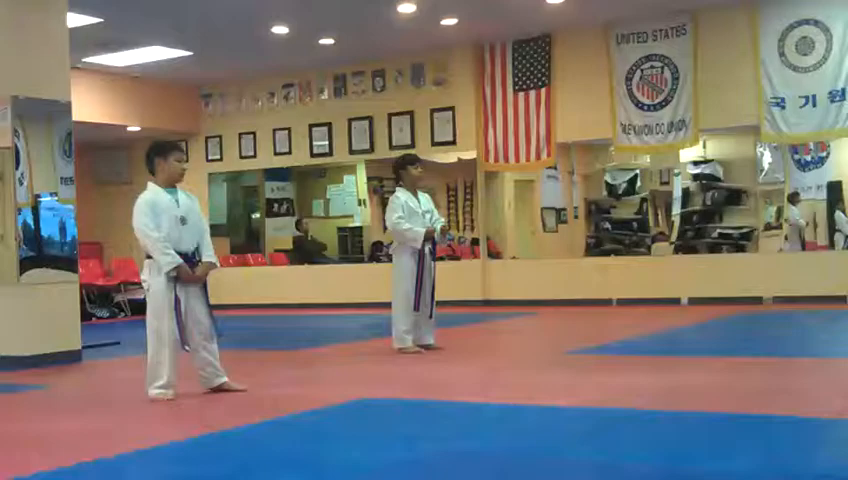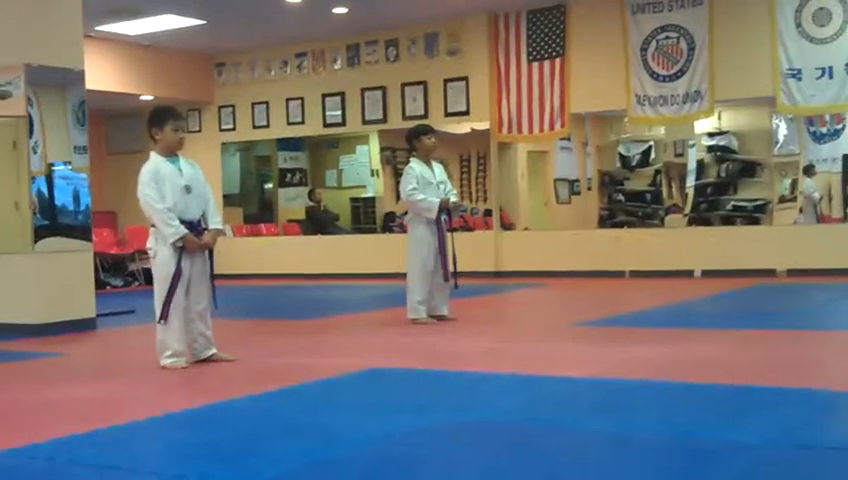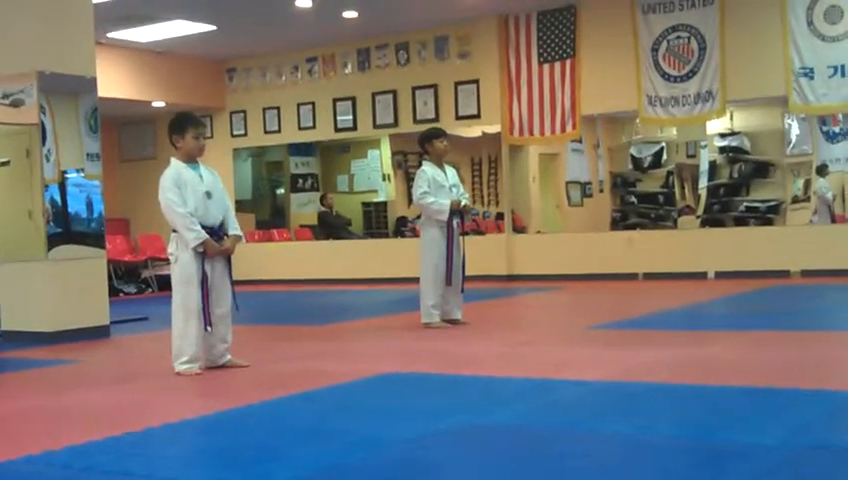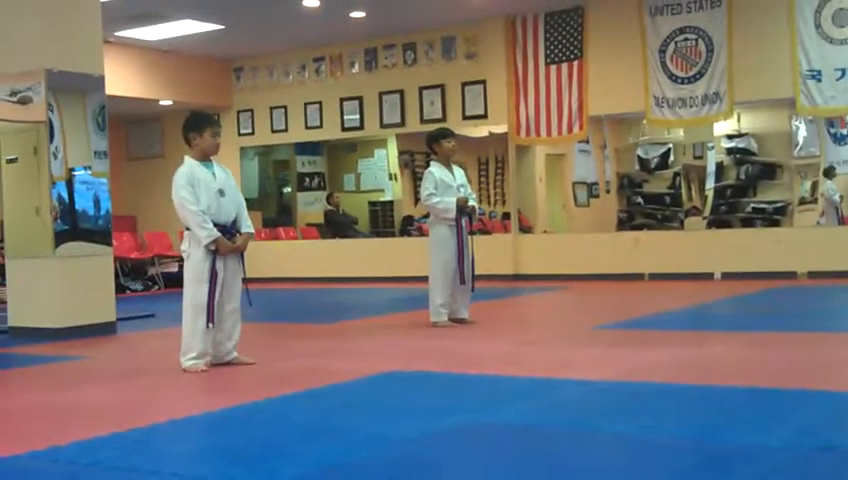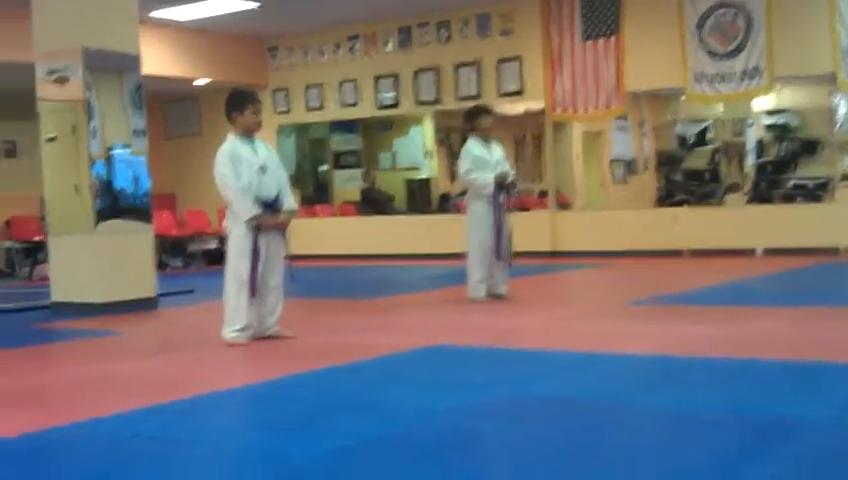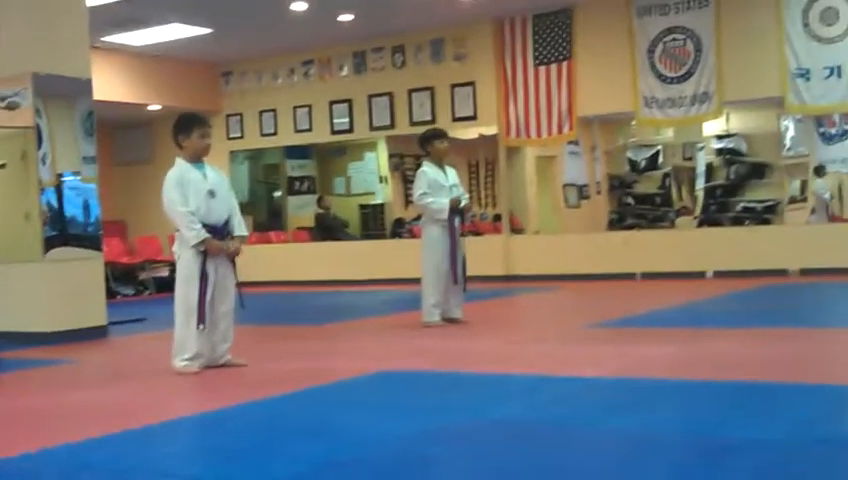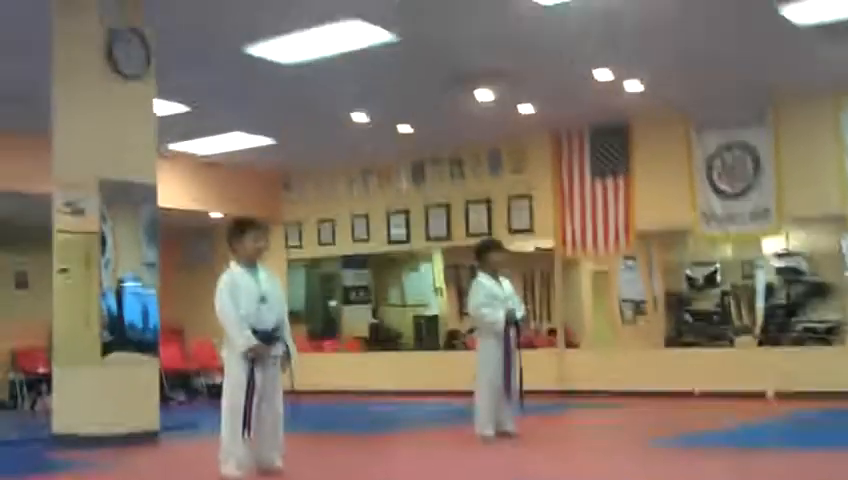
dt=0.5s
person 1, frame 1
left shoulder: (189, 199)
right shoulder: (147, 201)
left elbow: (203, 232)
right elbow: (151, 239)
left wrist: (206, 262)
right wrist: (178, 267)
left hip: (193, 271)
right hip: (163, 274)
left knee: (203, 327)
right knee: (163, 333)
left ankle: (215, 379)
right ankle: (161, 387)
person 1, frame 2
left shoulder: (192, 167)
right shoulder: (150, 170)
left elbow: (207, 199)
right elbow: (156, 209)
left wrist: (213, 230)
right wrist: (184, 237)
left hip: (198, 240)
right hip: (169, 243)
left knee: (200, 301)
right knee: (171, 302)
left ankle: (203, 350)
right ankle: (173, 356)
person 1, frame 3
left shoulder: (210, 174)
right shoulder: (172, 176)
left elbow: (225, 206)
right elbow: (177, 214)
left wrist: (233, 236)
right wrist: (204, 242)
left hip: (218, 246)
right hip: (189, 248)
left knee: (221, 304)
right knee: (189, 306)
left ankle: (218, 355)
right ankle: (186, 361)
person 1, frame 4
left shoulder: (223, 172)
right shoulder: (185, 174)
left elbow: (239, 203)
right elbow: (190, 212)
left wrist: (245, 233)
right wrist: (216, 239)
left hip: (231, 243)
right hip: (202, 245)
left knee: (229, 301)
right knee: (199, 301)
left ankle: (225, 352)
right ankle: (194, 356)
person 1, frame 5
left shoulder: (266, 149)
right shoulder: (228, 151)
left elbow: (281, 180)
right elbow: (231, 188)
left wrist: (286, 210)
right wrist: (257, 216)
left hip: (273, 221)
right hip: (245, 222)
left knee: (272, 276)
right knee: (242, 276)
left ankle: (266, 326)
right ankle: (236, 329)
person 1, frame 6
left shoulder: (217, 174)
right shoulder: (176, 175)
left elbow: (231, 206)
right elbow: (179, 213)
left wrist: (237, 236)
right wrist: (204, 240)
left hip: (223, 245)
right hip: (194, 247)
left knee: (223, 303)
right knee: (192, 303)
left ankle: (218, 354)
right ankle: (187, 358)
person 1, frame 7
left shoulder: (269, 279)
right shoulder: (230, 279)
left elbow: (281, 314)
right elbow: (229, 317)
left wrist: (286, 348)
right wrist: (251, 346)
left hip: (271, 351)
right hip: (243, 354)
left knee: (271, 408)
right knee: (238, 408)
person 2, frame 1
left shoulder: (425, 198)
right shoulder: (397, 198)
left elbow: (435, 219)
right elbow: (395, 225)
left wrist: (440, 229)
right wrist: (422, 233)
left hip: (425, 253)
right hip: (406, 253)
left knee: (427, 297)
right knee: (406, 297)
left ankle: (425, 338)
right ankle: (404, 341)
person 2, frame 2
left shoulder: (439, 168)
right shoulder: (412, 169)
left elbow: (449, 190)
right elbow: (409, 196)
left wrist: (452, 202)
right wrist: (437, 204)
left hip: (438, 223)
right hip: (421, 224)
left knee: (440, 268)
right knee: (421, 267)
left ankle: (438, 309)
right ankle: (418, 312)
person 2, frame 3
left shoulder: (451, 172)
right shoulder: (424, 172)
left elbow: (461, 194)
right elbow: (420, 199)
left wrist: (464, 206)
right wrist: (448, 206)
left hip: (451, 226)
right hip: (433, 227)
left knee: (454, 271)
right knee: (433, 271)
left ankle: (451, 313)
right ankle: (431, 316)
person 2, frame 4
left shoulder: (459, 172)
right shoulder: (432, 172)
left elbow: (469, 195)
right elbow: (427, 199)
left wrist: (471, 206)
right wrist: (454, 203)
left hip: (460, 226)
right hip: (442, 226)
left knee: (463, 270)
right knee: (443, 270)
left ankle: (458, 312)
right ankle: (439, 315)
person 2, frame 5
left shoulder: (497, 147)
right shoulder: (470, 148)
left elbow: (506, 171)
right elbow: (465, 175)
left wrist: (508, 180)
right wrist: (492, 179)
left hip: (497, 202)
right hip: (480, 202)
left knee: (499, 244)
right knee: (480, 246)
left ankle: (497, 287)
right ankle: (478, 290)
person 2, frame 6
left shoulder: (451, 172)
right shoulder: (424, 172)
left elbow: (461, 195)
right elbow: (419, 199)
left wrist: (464, 205)
right wrist: (447, 205)
left hip: (452, 226)
right hip: (435, 227)
left knee: (455, 269)
right knee: (435, 270)
left ankle: (451, 312)
right ankle: (432, 315)
person 2, frame 7
left shoulder: (506, 284)
right shoulder: (480, 283)
left elbow: (517, 305)
right elbow: (476, 310)
left wrist: (519, 316)
right wrist: (502, 318)
left hip: (507, 338)
right hip: (490, 338)
left knee: (509, 382)
right knee: (489, 382)
left ankle: (505, 424)
right ankle: (485, 428)
